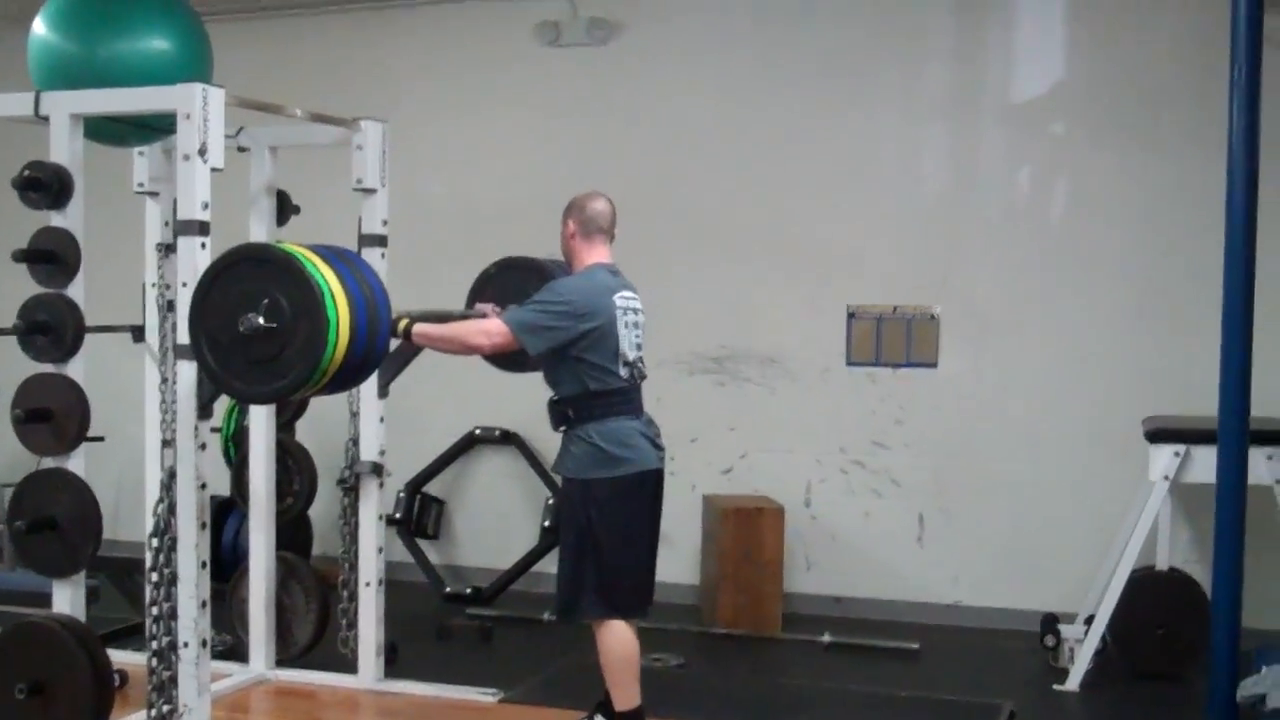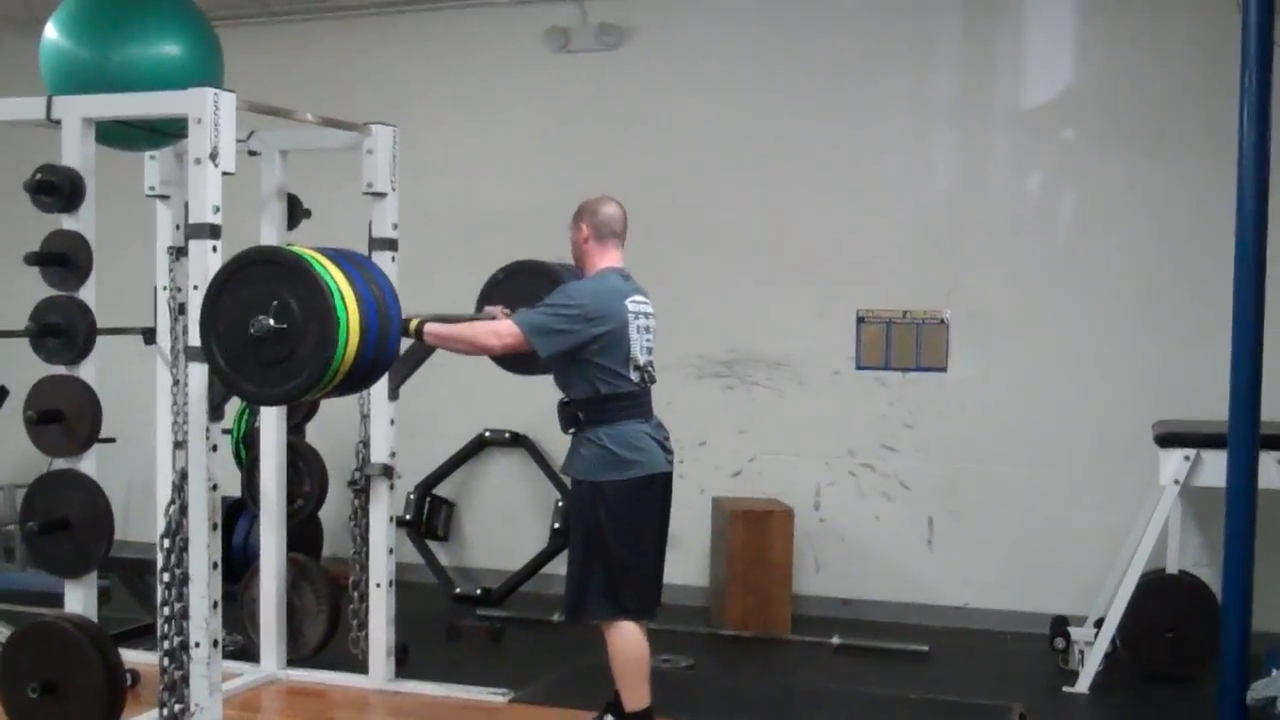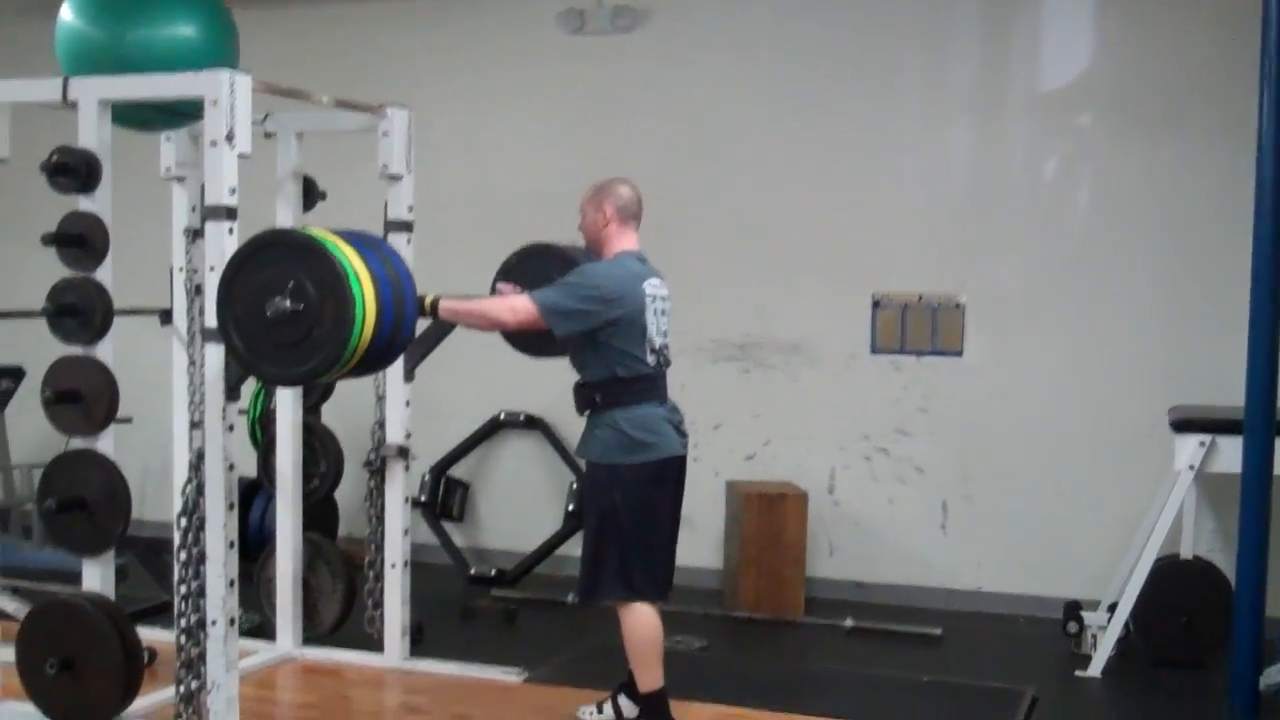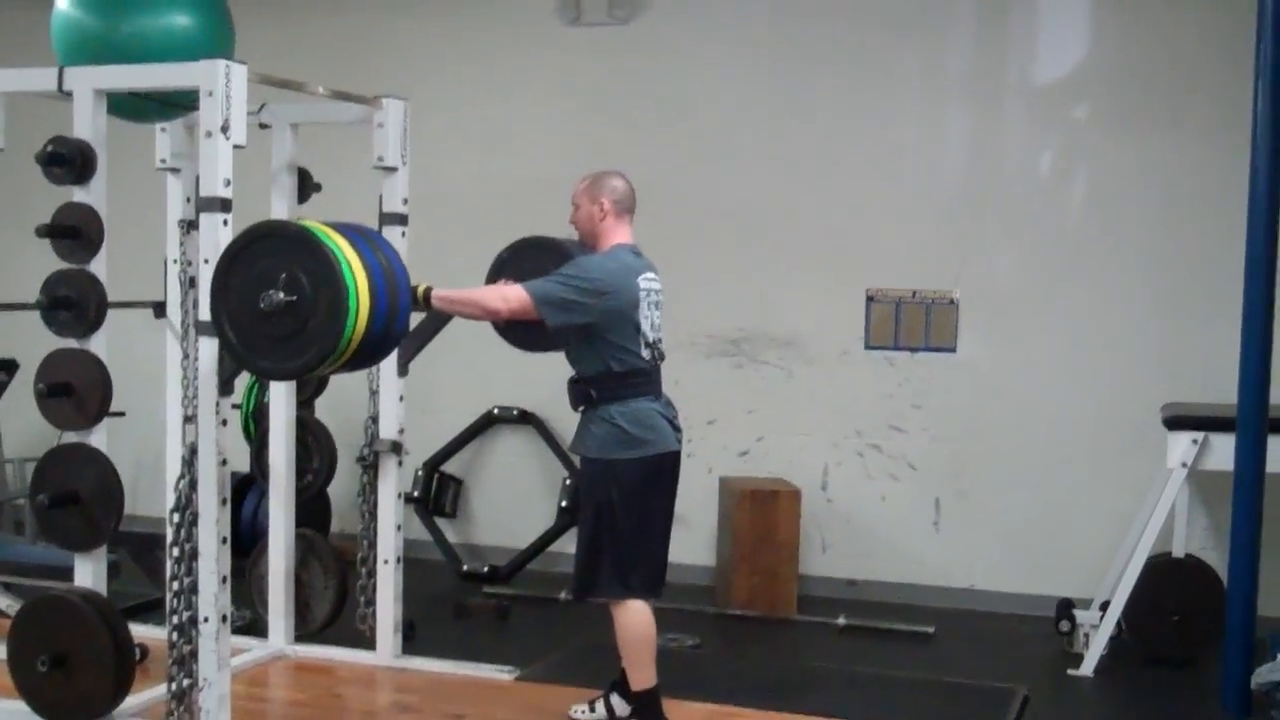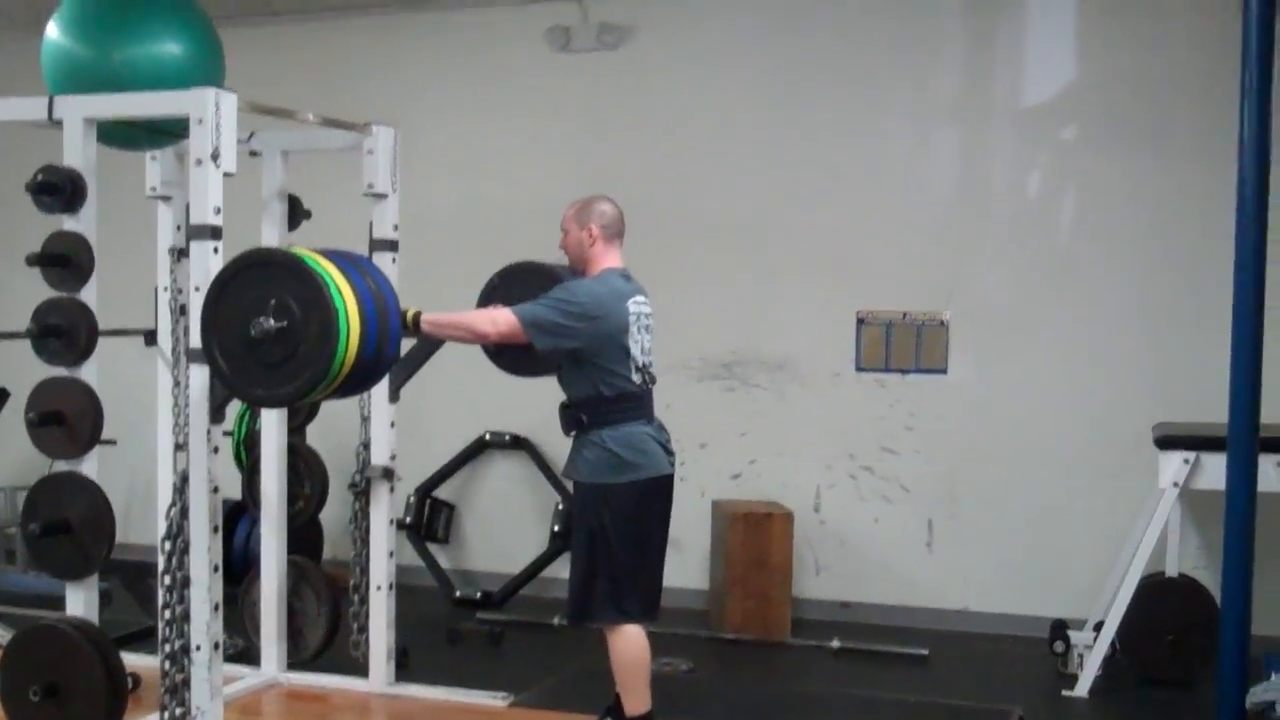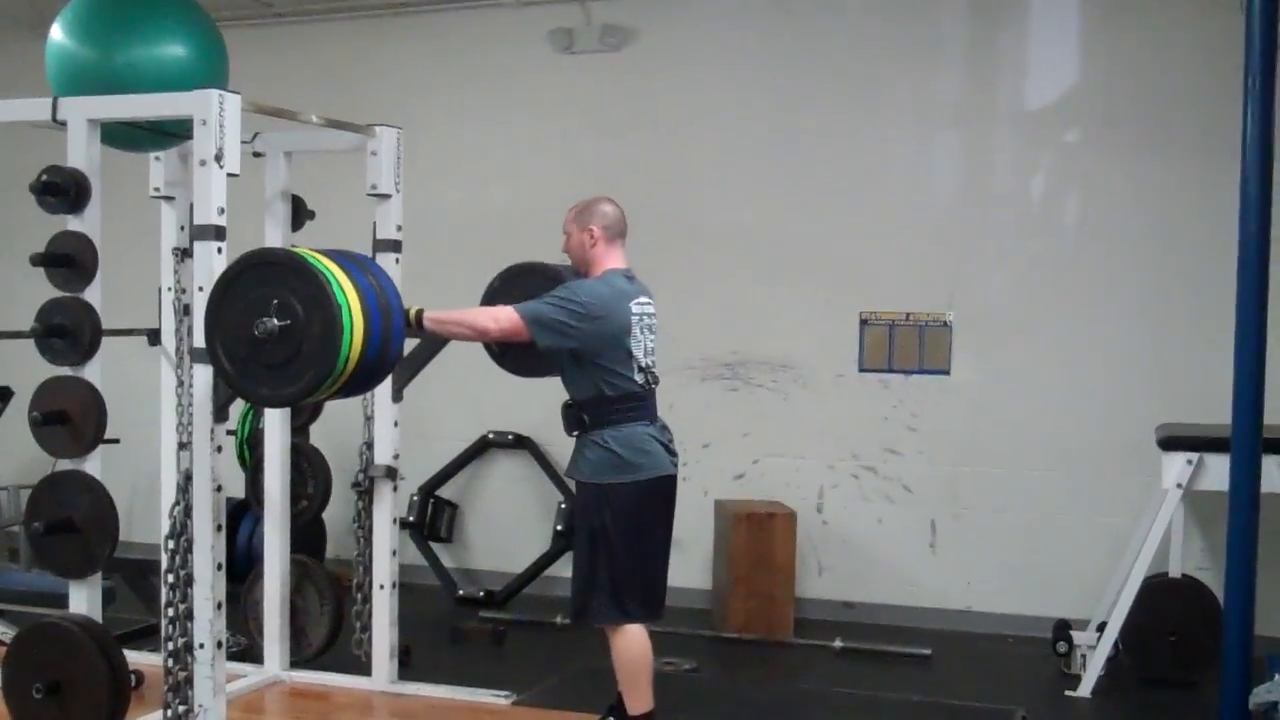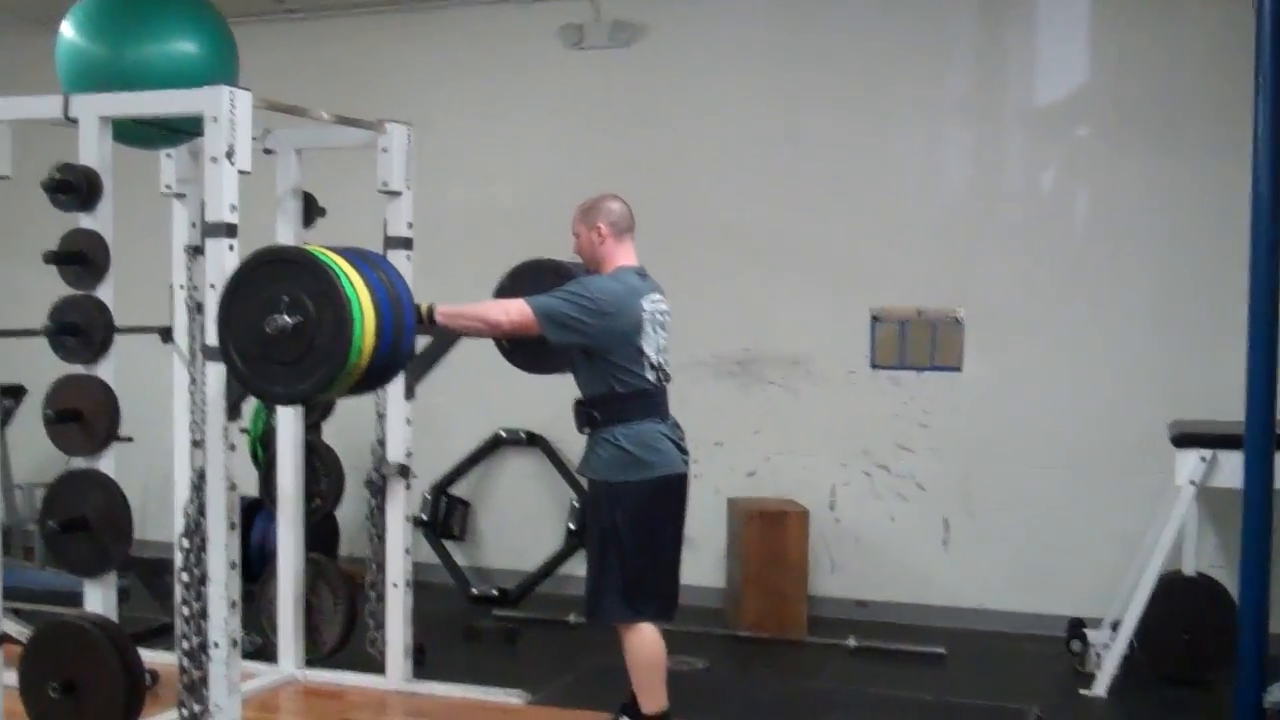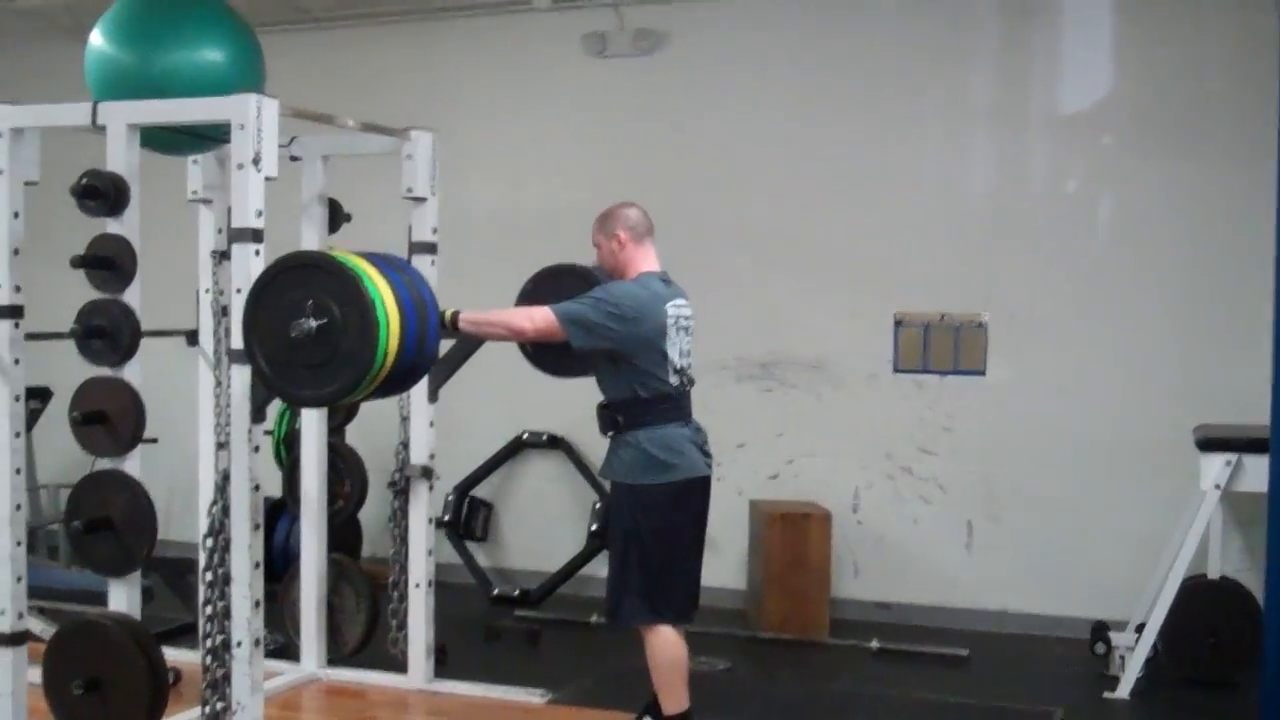
dt=0.1s
person 1, frame 1
left shoulder: (575, 293)
right shoulder: (619, 291)
left elbow: (485, 339)
left wrist: (406, 329)
right wrist: (505, 316)
left hip: (604, 459)
right hip: (631, 454)
left knee: (607, 605)
right knee: (615, 599)
person 1, frame 2
left shoulder: (587, 297)
right shoulder: (630, 295)
left elbow: (496, 340)
left wrist: (418, 329)
right wrist: (516, 318)
left hip: (613, 463)
right hip: (640, 458)
left knee: (617, 606)
right knee: (623, 601)
person 1, frame 3
left shoulder: (605, 279)
right shoulder: (642, 275)
left elbow: (511, 317)
left wrist: (433, 305)
right wrist: (521, 297)
left hip: (628, 444)
right hip: (651, 439)
left knee: (631, 588)
right knee: (636, 582)
person 1, frame 4
left shoulder: (599, 273)
right shoulder: (636, 269)
left elbow: (504, 305)
left wrist: (426, 295)
right wrist: (517, 289)
left hip: (622, 440)
right hip: (645, 435)
left knee: (625, 585)
right knee: (629, 580)
person 1, frame 5
left shoulder: (590, 297)
right shoulder: (627, 293)
left elbow: (492, 328)
left wrist: (414, 320)
right wrist: (501, 317)
left hip: (615, 464)
right hip: (639, 459)
left knee: (619, 609)
right knee: (623, 603)
person 1, frame 6
left shoulder: (591, 298)
right shoulder: (631, 294)
left elbow: (495, 325)
left wrist: (417, 318)
left hip: (617, 465)
right hip: (642, 460)
left knee: (621, 609)
right knee: (626, 604)
person 1, frame 7
left shoulder: (603, 294)
right shoulder: (644, 291)
left elbow: (506, 318)
left wrist: (429, 314)
left hip: (629, 462)
right hip: (654, 457)
left knee: (634, 608)
right knee: (640, 602)
person 1, frame 8
left shoulder: (627, 300)
right shoulder: (668, 296)
left elbow: (531, 325)
left wrist: (453, 319)
left hip: (651, 465)
right hip: (677, 461)
left knee: (655, 610)
right knee: (660, 605)
